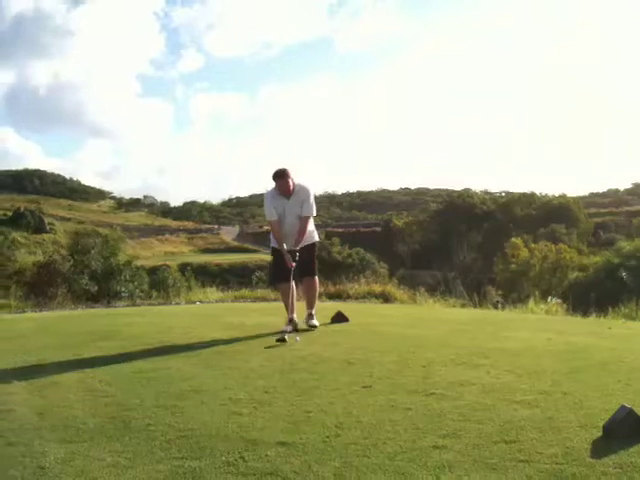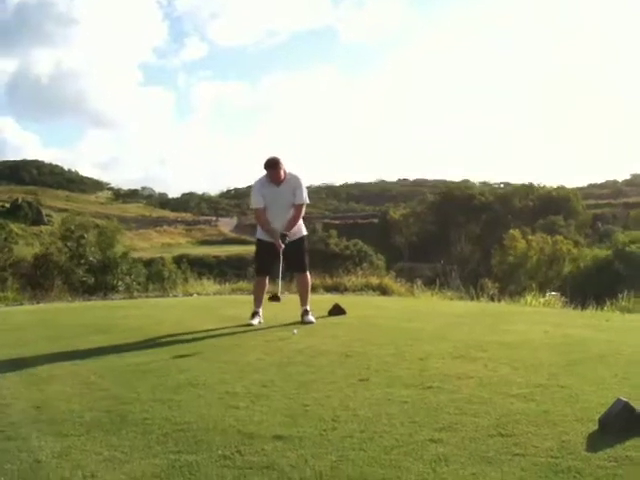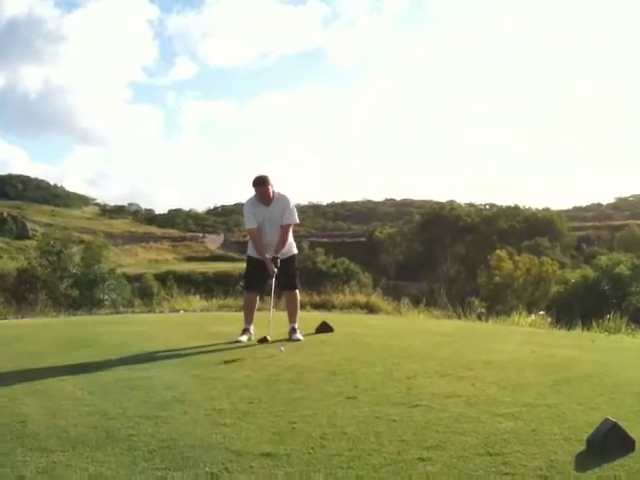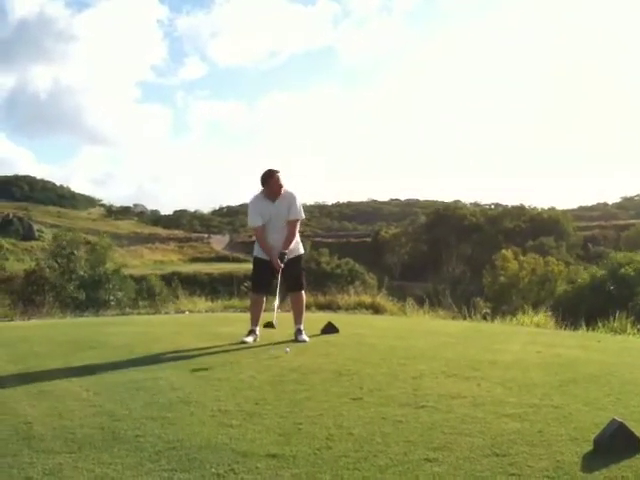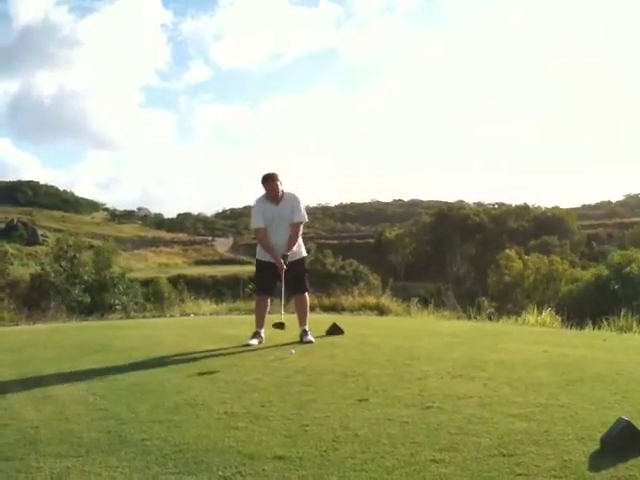
dt=1s
person 1, frame 1
left shoulder: (305, 193)
right shoulder: (269, 198)
left elbow: (305, 223)
right elbow: (275, 228)
left wrist: (295, 247)
right wrist: (285, 252)
left hip: (306, 241)
right hip: (280, 244)
left knee: (310, 277)
right knee: (284, 281)
left ankle: (311, 314)
right ankle: (291, 319)
person 1, frame 2
left shoulder: (296, 182)
right shoulder: (259, 186)
left elbow: (299, 210)
right elbow: (259, 215)
left wrist: (286, 233)
right wrist: (275, 237)
left hip: (295, 234)
right hip: (267, 237)
left knee: (302, 271)
right knee: (261, 274)
left ankle: (306, 310)
right ankle: (257, 312)
person 1, frame 3
left shoulder: (285, 202)
right shoulder: (249, 206)
left elbow: (286, 231)
right elbow: (254, 236)
left wrist: (276, 255)
right wrist: (266, 260)
left hip: (285, 252)
right hip: (257, 254)
left knee: (291, 289)
right knee: (251, 290)
left ankle: (293, 328)
right ankle: (248, 329)
person 1, frame 4
left shoulder: (291, 198)
right shoulder: (255, 203)
left elbow: (294, 227)
right elbow: (258, 233)
left wrist: (284, 251)
right wrist: (272, 257)
left hip: (291, 252)
right hip: (264, 254)
left knee: (297, 290)
right knee: (257, 292)
left ankle: (299, 329)
right ankle: (254, 330)
person 1, frame 5
left shoulder: (294, 201)
right shoulder: (258, 206)
left elbow: (297, 230)
right elbow: (260, 235)
left wrist: (286, 253)
right wrist: (276, 257)
left hip: (294, 255)
right hip: (266, 257)
left knee: (300, 292)
right knee: (262, 294)
left ankle: (304, 330)
right ankle: (259, 332)
